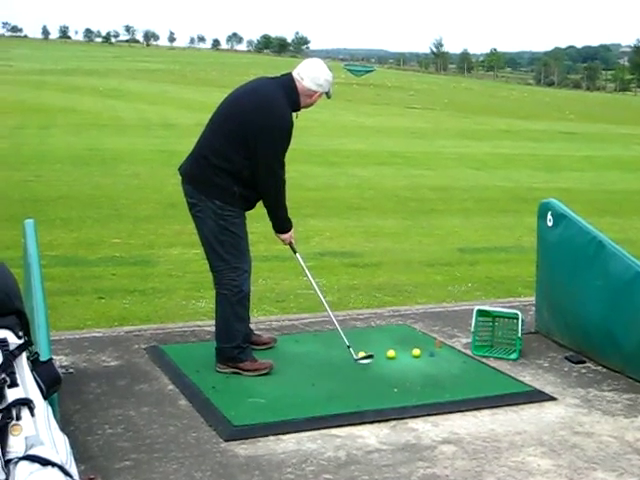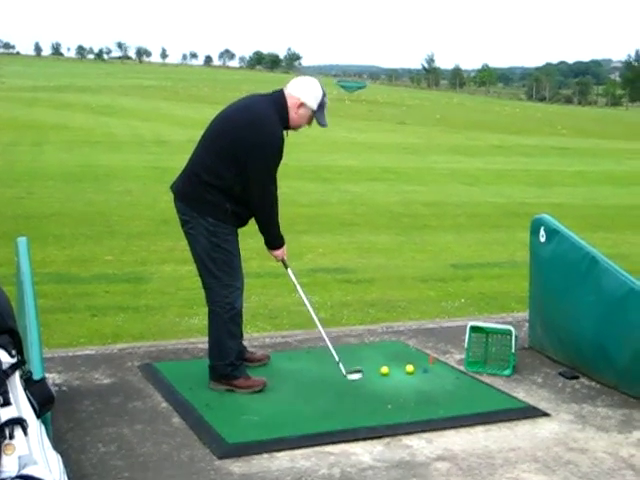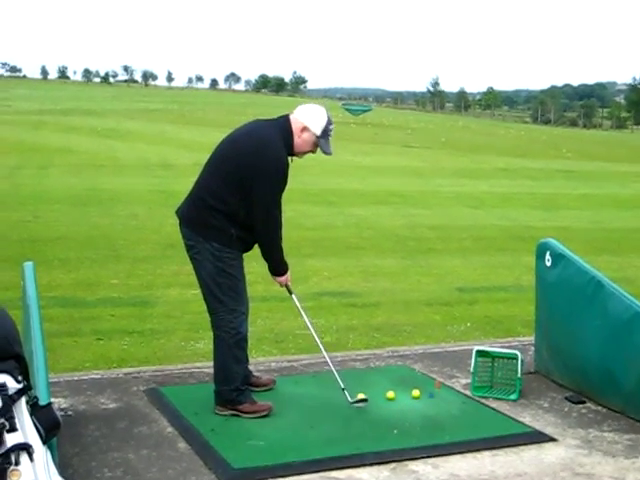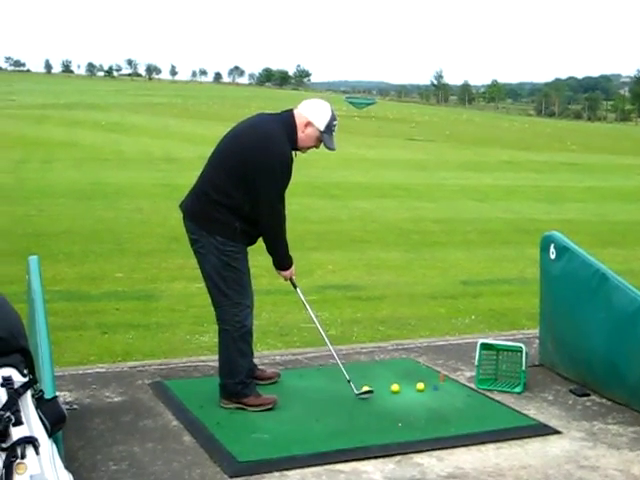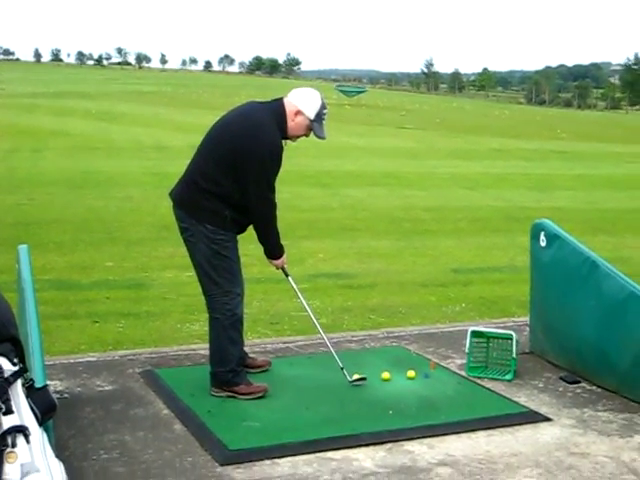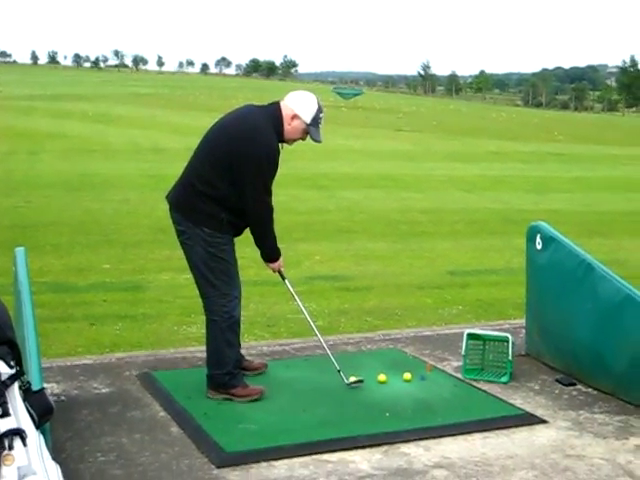
dt=0.2s
person 1, frame 1
left shoulder: (267, 90)
right shoulder: (275, 112)
right elbow: (270, 174)
right wrist: (282, 224)
left hip: (211, 183)
right hip: (215, 192)
left knee: (236, 268)
right knee: (233, 273)
left ankle: (239, 333)
right ankle: (231, 354)
person 1, frame 2
left shoulder: (259, 108)
right shoulder: (265, 128)
right elbow: (262, 191)
left wrist: (272, 237)
right wrist: (275, 240)
left hip: (204, 200)
right hip: (207, 208)
left knee: (229, 285)
right knee: (226, 290)
left ankle: (233, 350)
right ankle: (225, 371)
person 1, frame 3
left shoulder: (264, 134)
right shoulder: (270, 153)
right elbow: (266, 216)
right wrist: (278, 266)
left hip: (209, 225)
right hip: (212, 233)
left knee: (234, 310)
right knee: (230, 314)
left ankle: (239, 374)
right ankle: (230, 396)
person 1, frame 4
left shoulder: (268, 127)
right shoulder: (274, 148)
right elbow: (270, 211)
right wrist: (283, 261)
left hip: (213, 219)
right hip: (216, 227)
left knee: (238, 304)
right knee: (235, 308)
left ankle: (243, 368)
right ankle: (235, 389)
person 1, frame 5
left shoulder: (258, 116)
right shoulder: (264, 137)
right elbow: (261, 200)
right wrist: (274, 249)
left hip: (203, 207)
right hip: (205, 215)
left knee: (229, 292)
right knee: (226, 296)
left ankle: (234, 356)
right ankle: (226, 377)
person 1, frame 6
left shoulder: (254, 119)
right shoulder: (260, 140)
right elbow: (257, 203)
right wrist: (271, 253)
left hip: (200, 210)
right hip: (203, 218)
left knee: (226, 294)
right knee: (223, 299)
left ankle: (230, 358)
right ankle: (223, 380)
